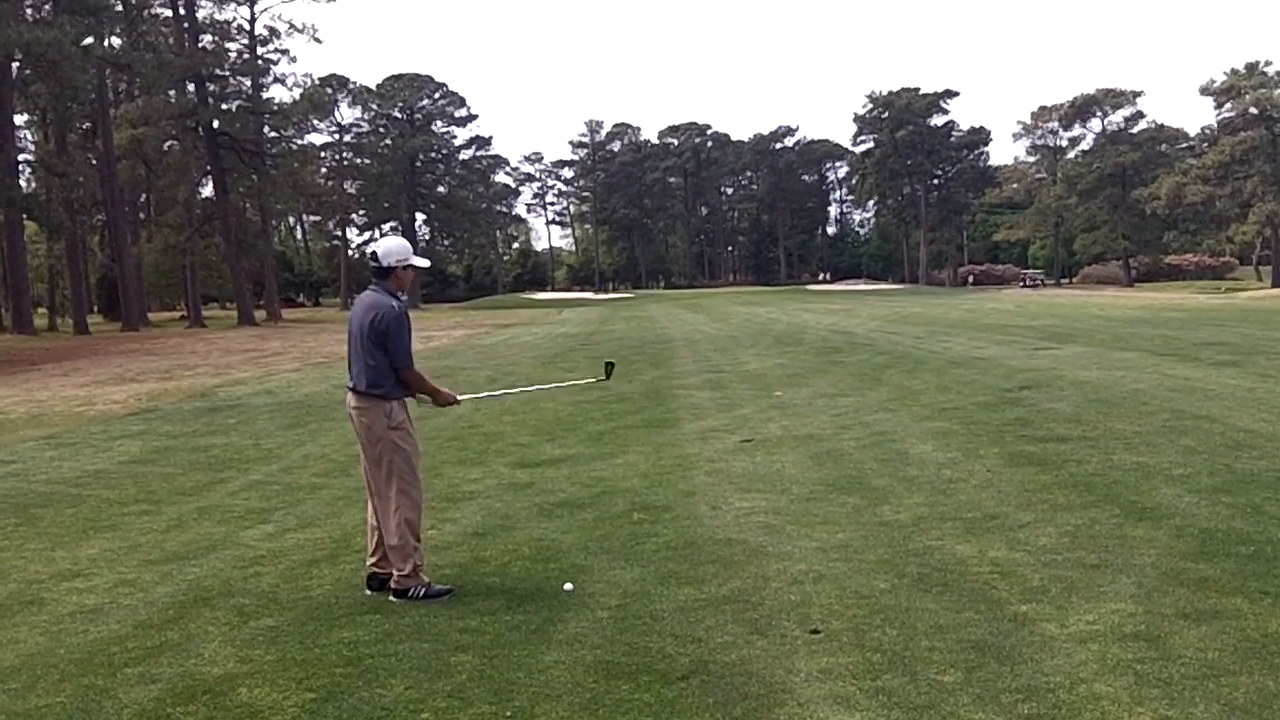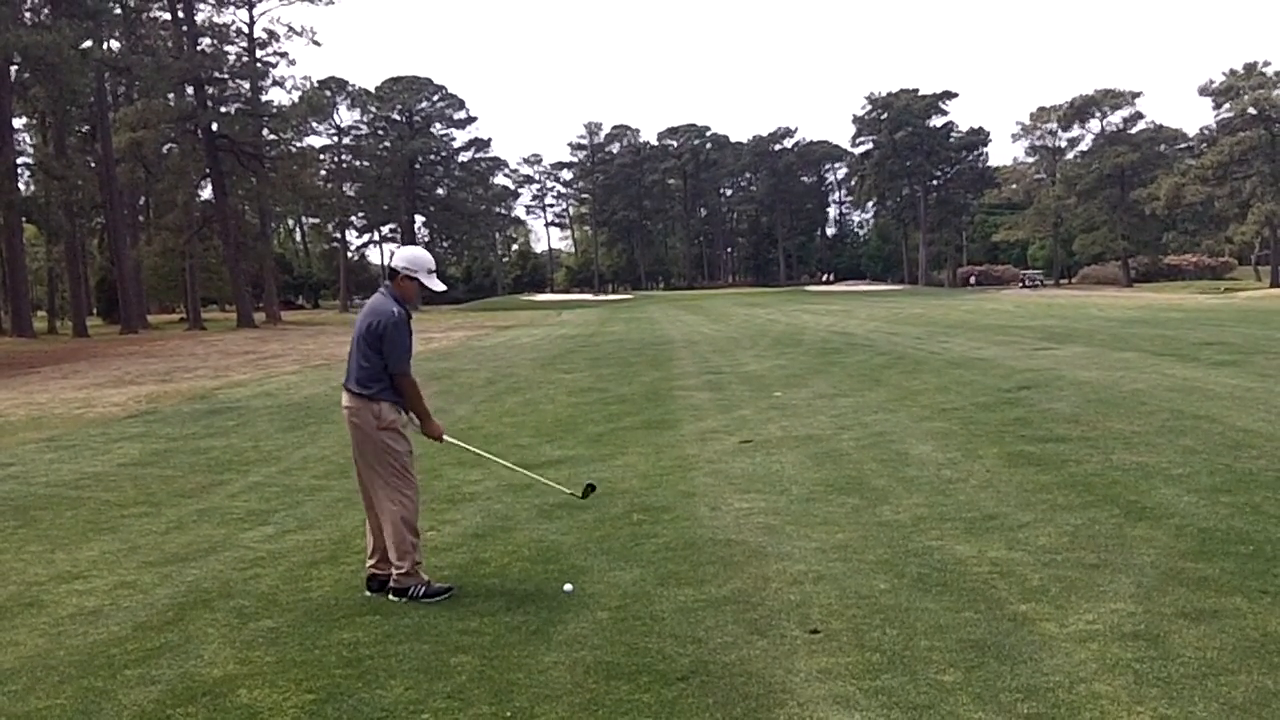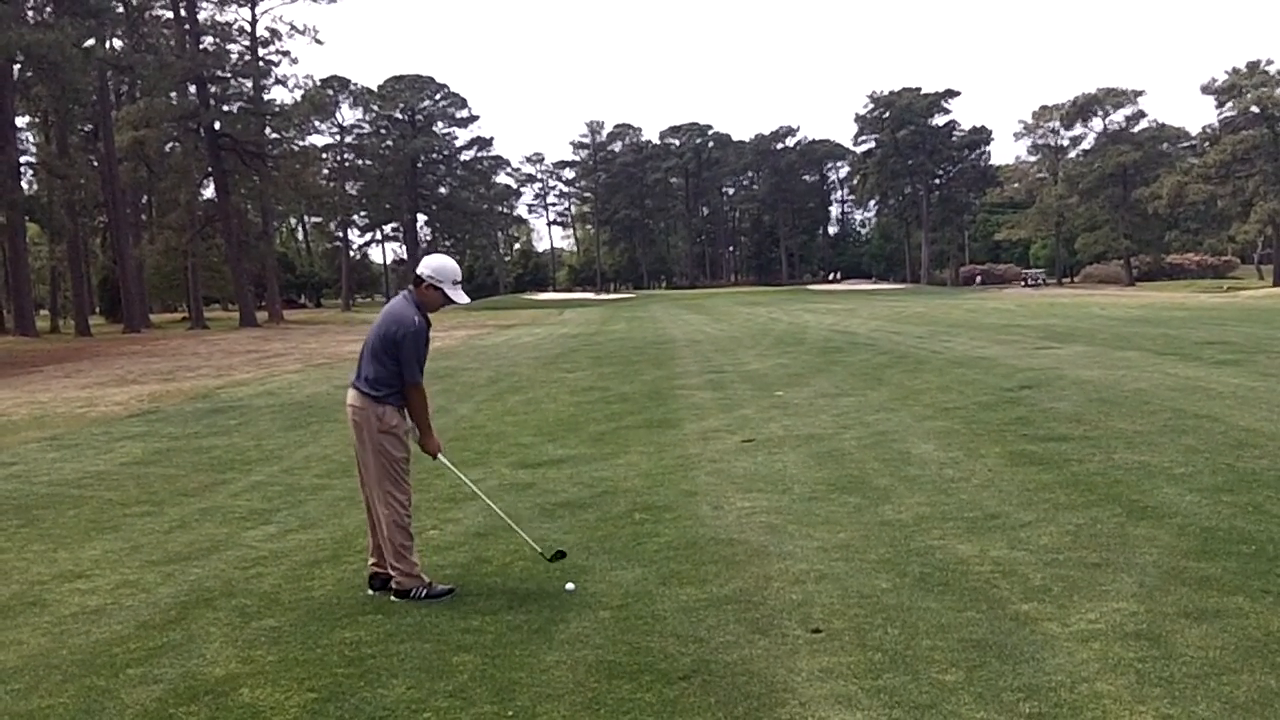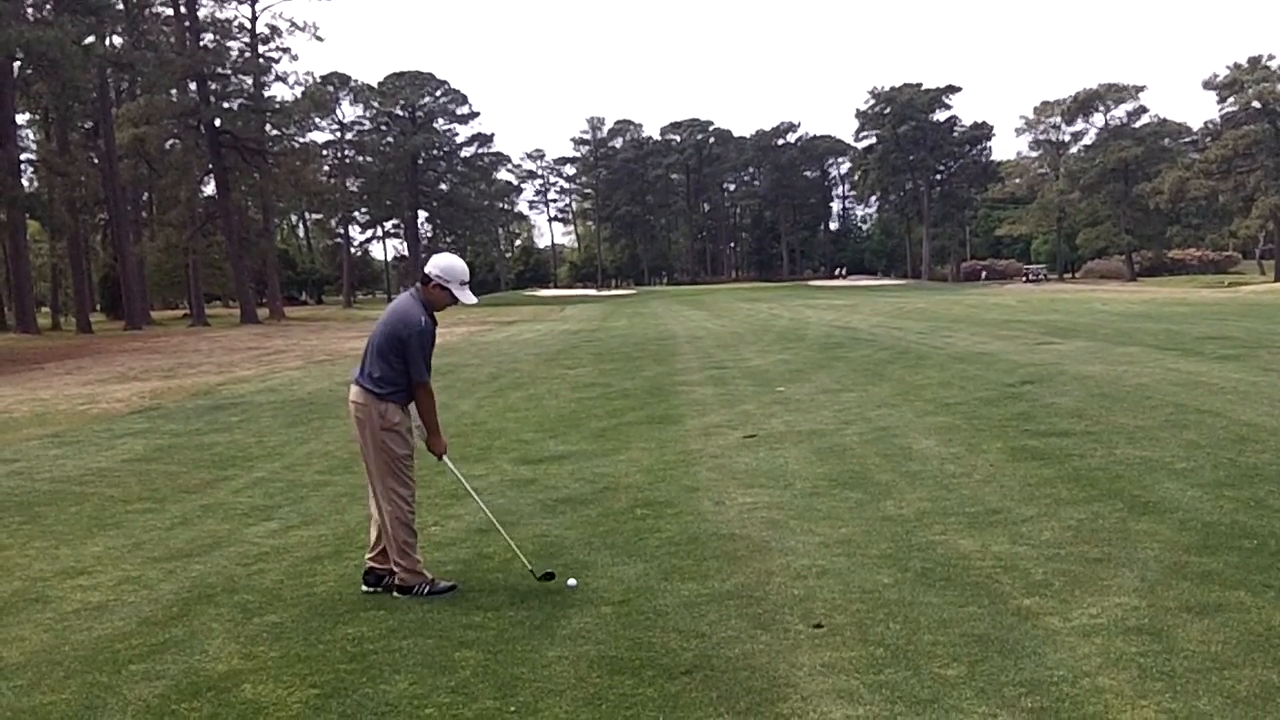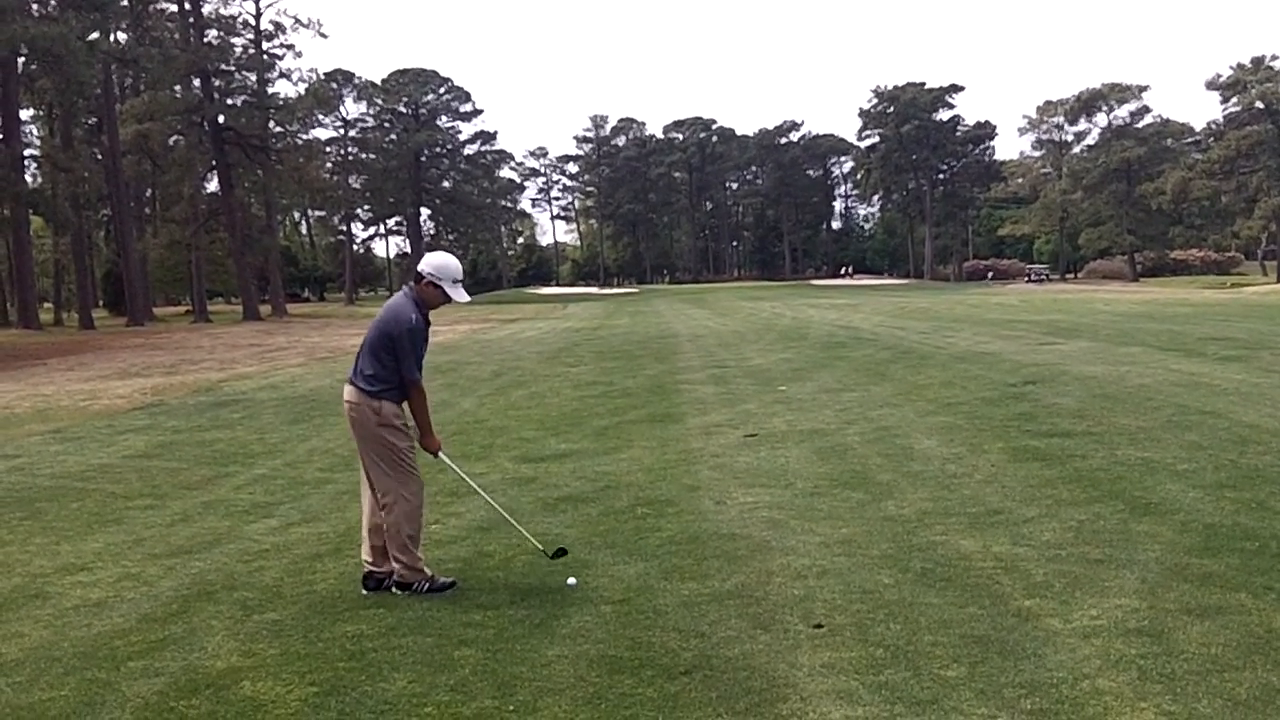
dt=0.3s
person 1, frame 1
left shoulder: (363, 302)
right shoulder: (392, 310)
right elbow: (406, 371)
left wrist: (421, 391)
right wrist: (438, 395)
left hip: (363, 401)
right hip: (383, 408)
left knee: (381, 493)
right knee: (403, 494)
left ankle: (380, 571)
right ankle: (406, 579)
person 1, frame 2
left shoulder: (378, 304)
right shoulder: (393, 316)
right elbow: (402, 377)
left wrist: (413, 412)
right wrist: (426, 420)
left hip: (361, 403)
right hip: (376, 410)
left knee: (378, 494)
right knee: (400, 493)
left ankle: (380, 572)
right ankle: (406, 578)
person 1, frame 3
left shoulder: (400, 305)
right shoulder: (411, 324)
right elbow: (413, 386)
left wrist: (419, 428)
right wrist: (427, 434)
left hip: (367, 402)
right hip: (379, 410)
left knee: (380, 495)
right knee: (394, 496)
left ankle: (382, 571)
right ankle: (406, 580)
person 1, frame 4
left shoulder: (408, 302)
right shoulder: (418, 323)
right elbow: (421, 386)
right wrist: (434, 434)
left hip: (370, 398)
right hip: (381, 407)
left knee: (386, 492)
right knee: (397, 494)
left ankle: (379, 569)
right ankle: (409, 577)
person 1, frame 5
left shoulder: (404, 303)
right shoulder: (409, 320)
right elbow: (413, 384)
left wrist: (421, 428)
right wrist: (427, 433)
left hip: (366, 399)
right hip: (376, 406)
left knee: (379, 493)
right knee: (405, 490)
left ankle: (377, 571)
right ankle: (410, 574)
